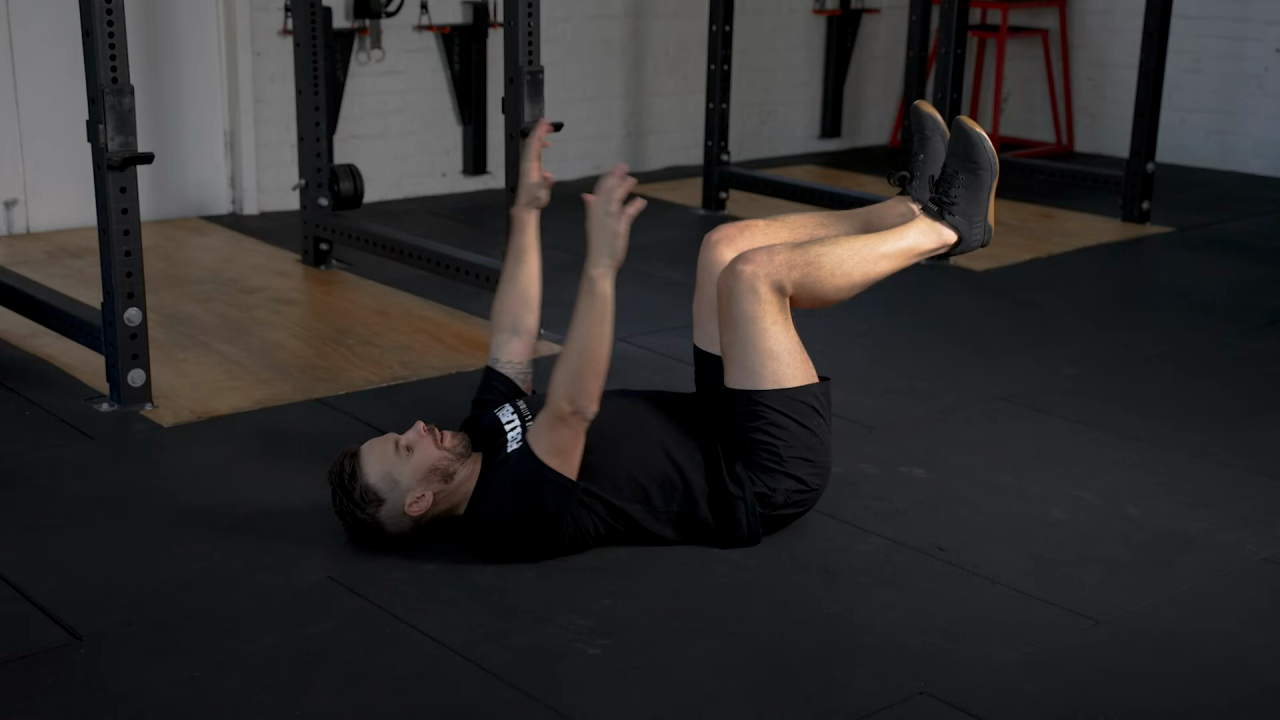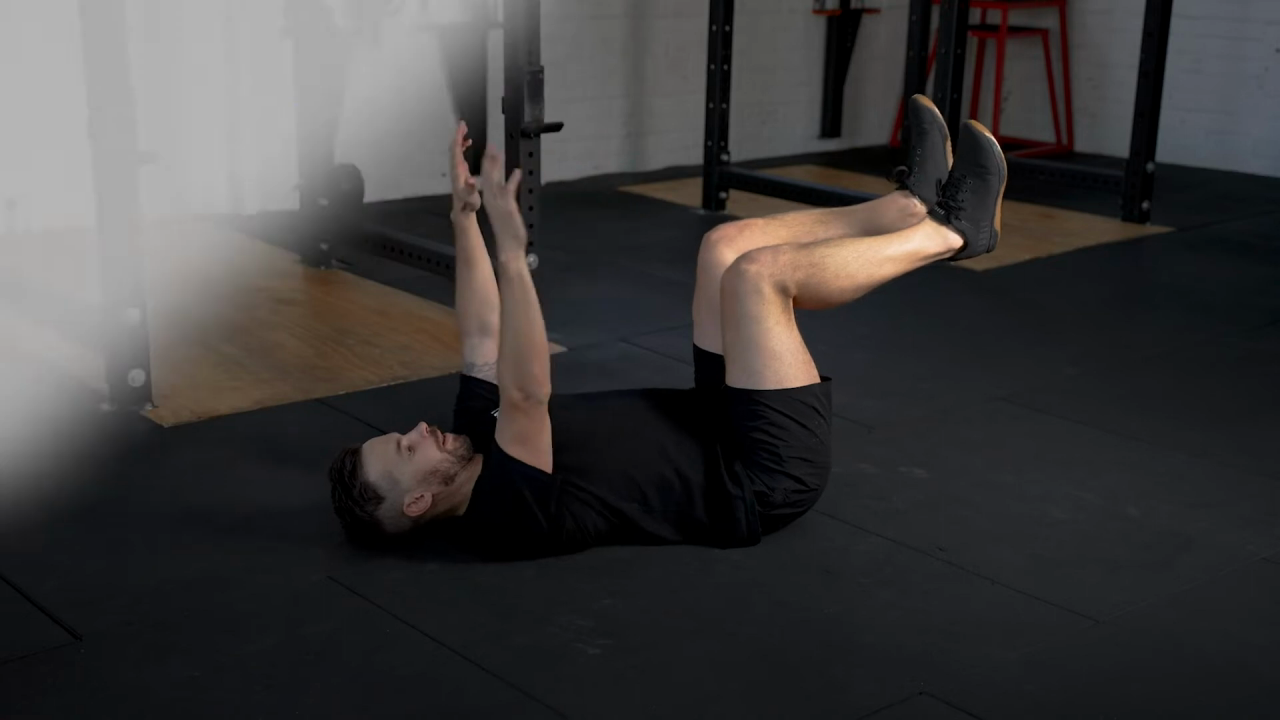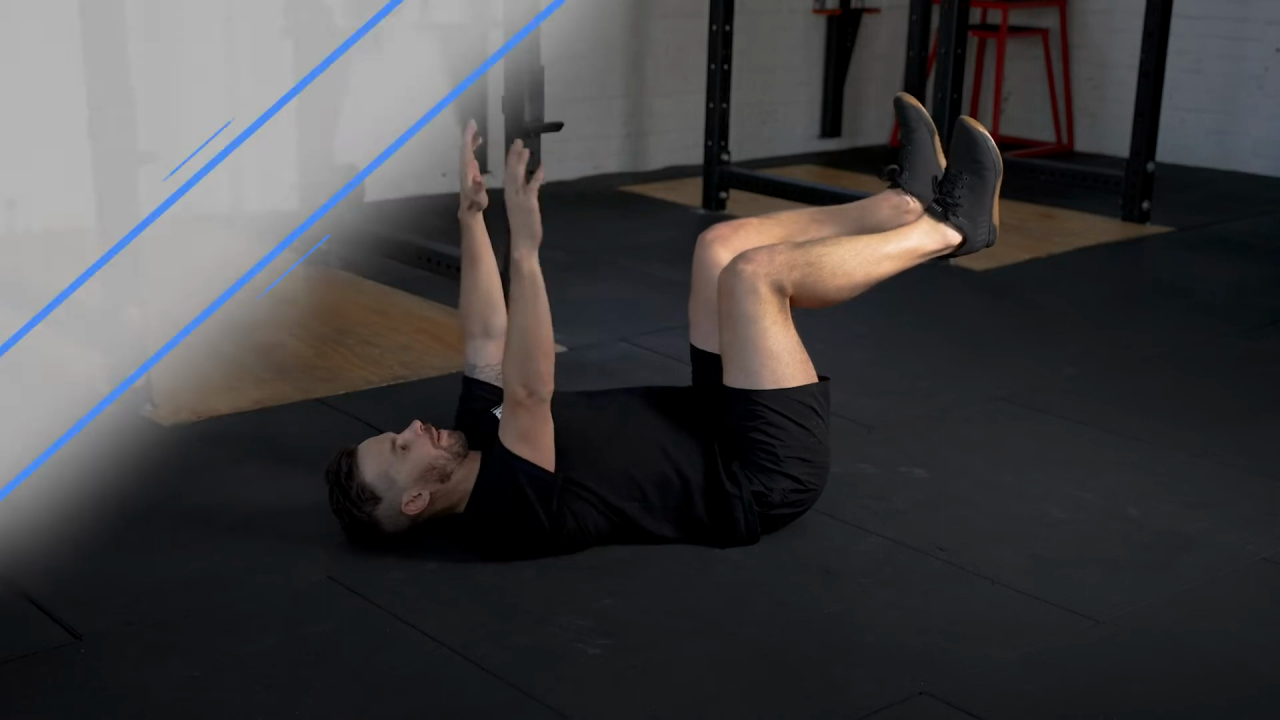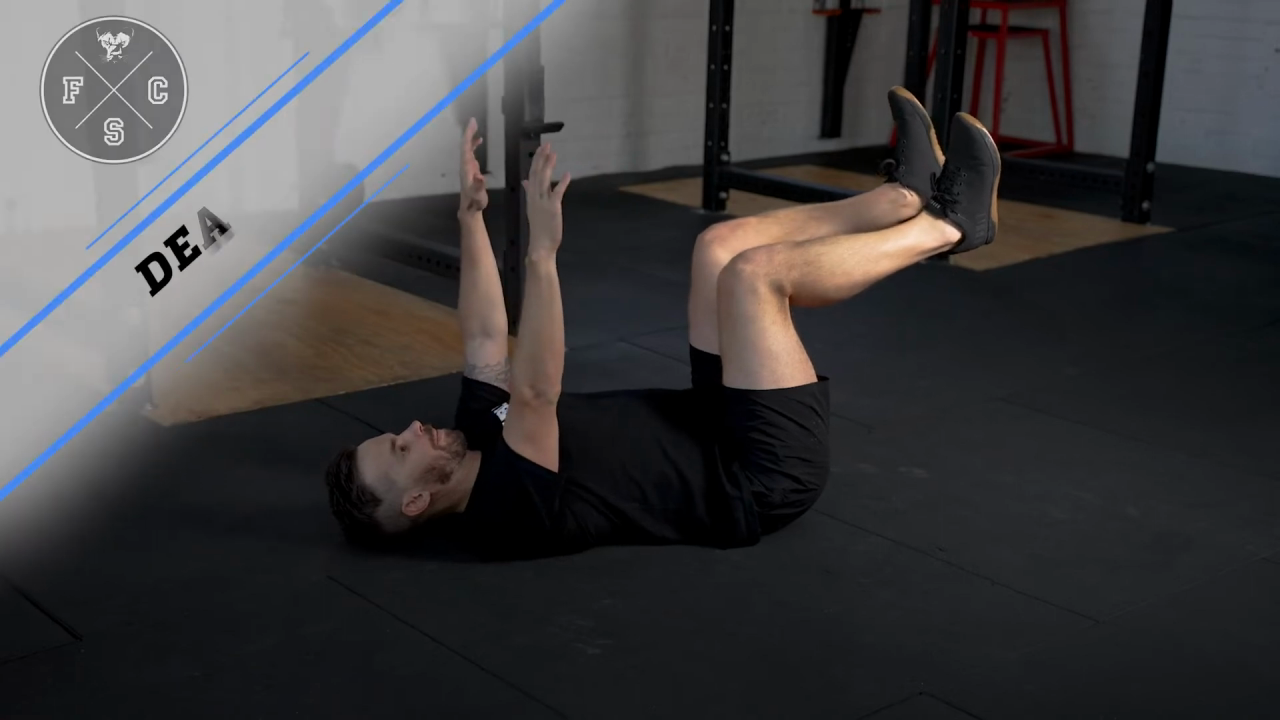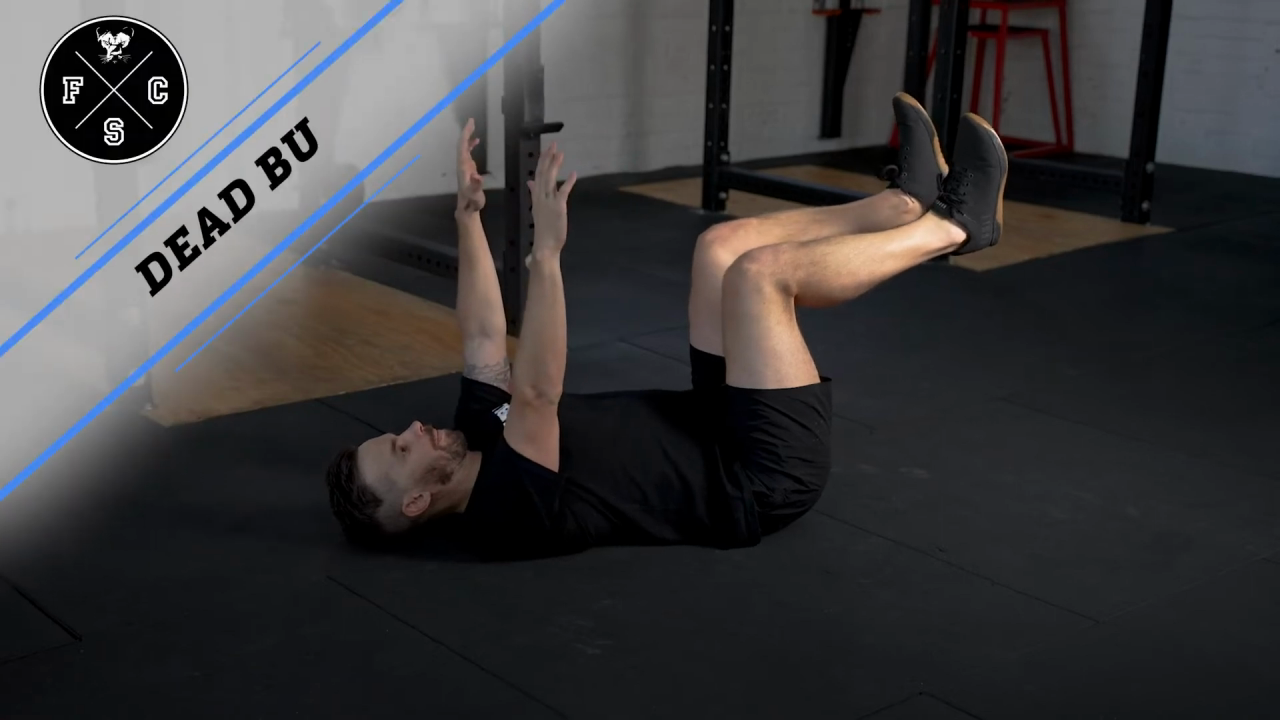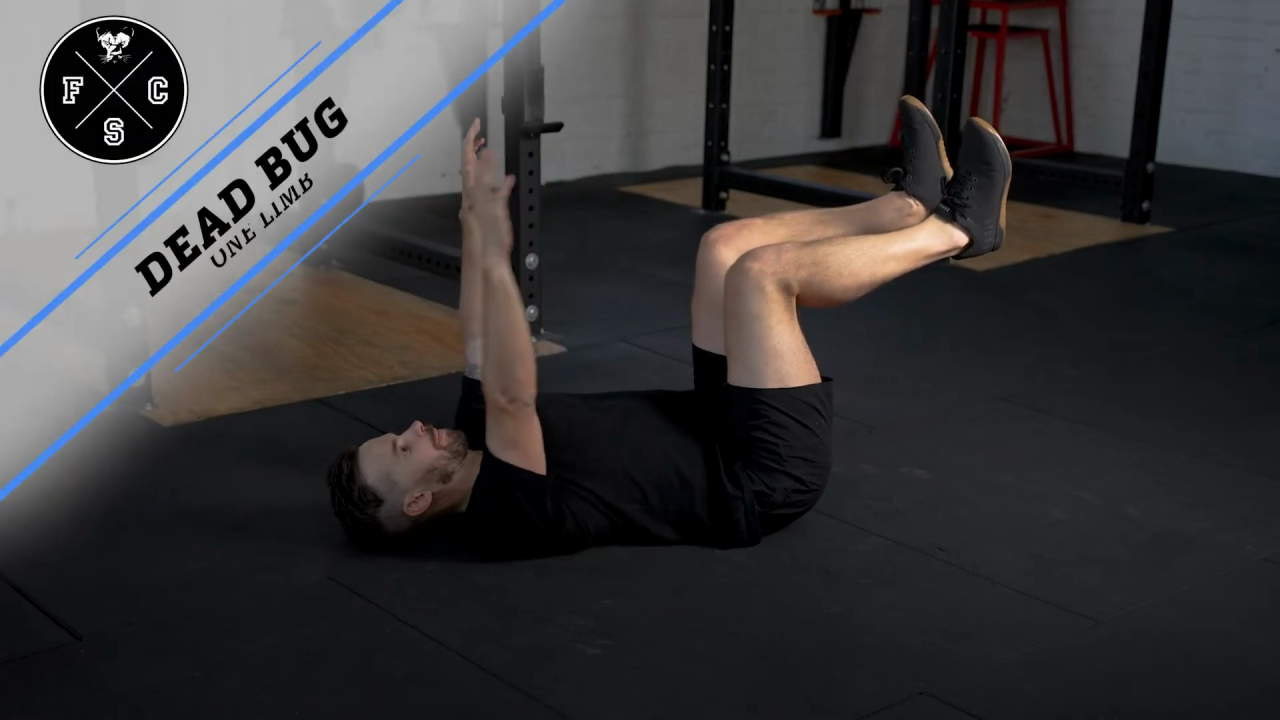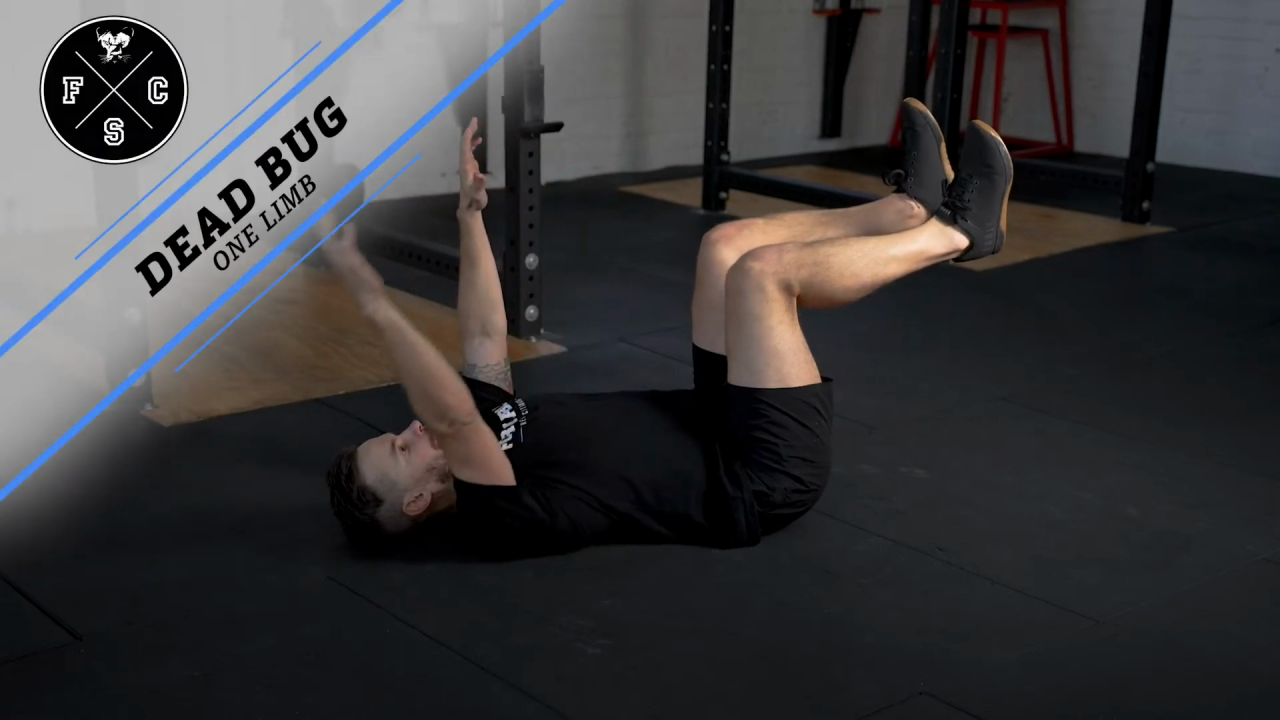
dt=0.3s
person 1, frame 1
left shoulder: (487, 435)
right shoulder: (509, 514)
left elbow: (512, 336)
right elbow: (572, 408)
left wrist: (526, 213)
right wrist: (601, 267)
left hip: (719, 431)
right hip: (763, 476)
left knee: (728, 245)
right knee: (754, 271)
left ankle: (914, 207)
right ankle: (945, 228)
person 1, frame 2
left shoulder: (478, 439)
right shoulder: (504, 515)
left elbow: (483, 336)
right elbow: (527, 394)
left wrist: (464, 217)
right wrist: (512, 250)
left hip: (719, 431)
right hip: (762, 475)
left knee: (728, 245)
right knee: (760, 273)
left ankle: (914, 206)
right ankle: (952, 232)
person 1, frame 3
left shoulder: (478, 440)
right shoulder: (504, 515)
left elbow: (486, 339)
right elbow: (528, 393)
left wrist: (471, 218)
right wrist: (524, 250)
left hip: (719, 433)
right hip: (763, 475)
left knee: (723, 246)
right knee: (756, 272)
left ankle: (910, 201)
right ankle: (949, 228)
person 1, frame 4
left shoulder: (480, 436)
right shoulder: (506, 515)
left elbow: (486, 340)
right elbow: (535, 395)
left wrist: (470, 216)
right wrist: (541, 253)
left hip: (718, 431)
right hip: (763, 478)
left knee: (723, 245)
right knee: (756, 273)
left ankle: (906, 194)
right ankle: (947, 224)
person 1, frame 5
left shoulder: (478, 438)
right shoulder: (504, 514)
left elbow: (483, 339)
right elbow: (535, 395)
left wrist: (467, 215)
right wrist: (545, 252)
left hip: (718, 431)
right hip: (762, 477)
left knee: (723, 245)
right knee: (761, 271)
left ankle: (911, 201)
right ankle: (954, 225)
person 1, frame 6
left shoulder: (477, 443)
right shoulder: (501, 515)
left elbow: (482, 343)
right elbow: (513, 396)
left wrist: (471, 219)
right wrist: (498, 260)
left hip: (717, 429)
right hip: (760, 475)
left knee: (727, 245)
right knee: (763, 271)
left ankle: (914, 204)
right ankle: (956, 229)
person 1, frame 7
left shoulder: (493, 428)
right shoulder: (497, 521)
left elbow: (483, 338)
right elbow: (451, 420)
left wrist: (470, 214)
right wrist: (375, 307)
left hip: (719, 429)
right hip: (758, 478)
left knee: (727, 245)
right knee: (762, 271)
left ankle: (916, 206)
right ankle: (959, 233)
